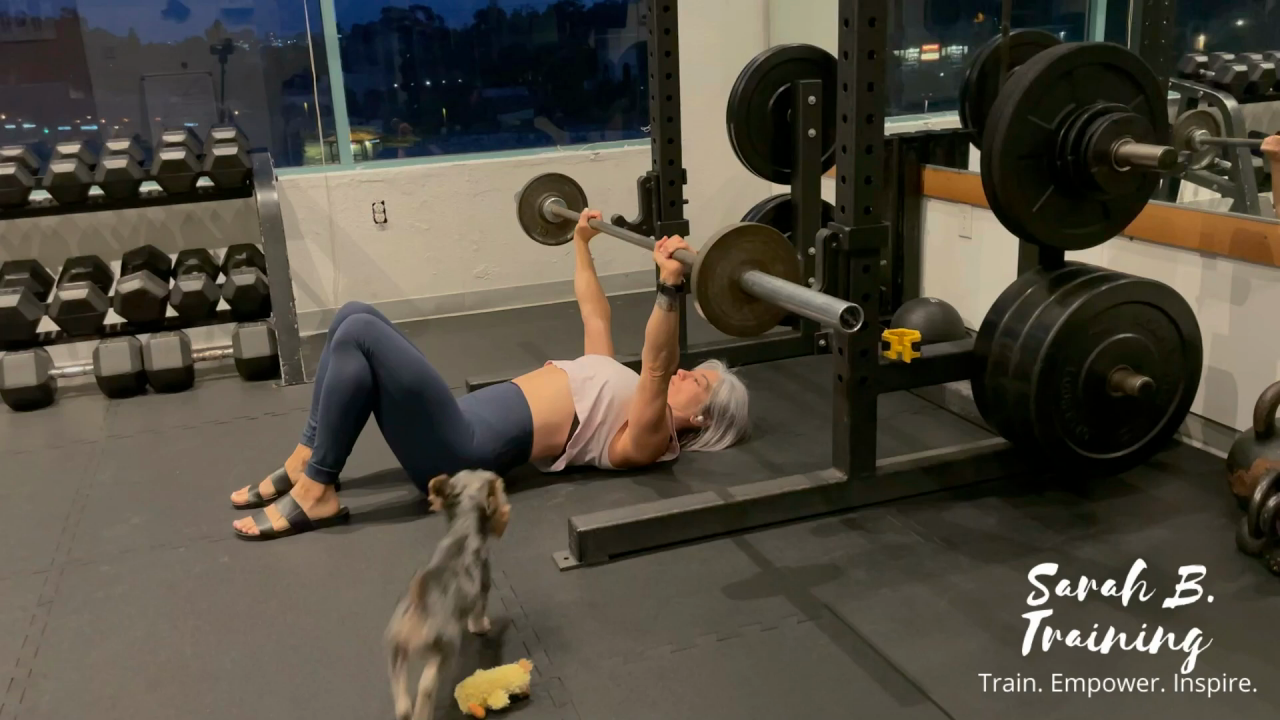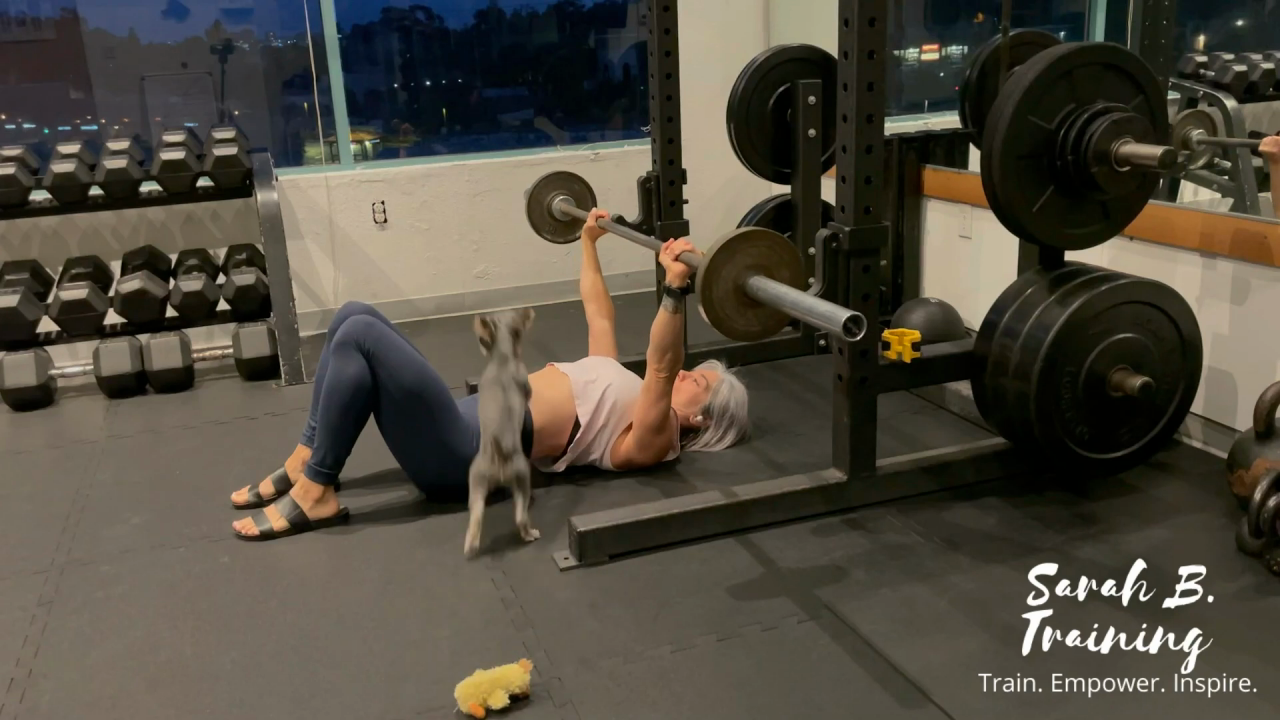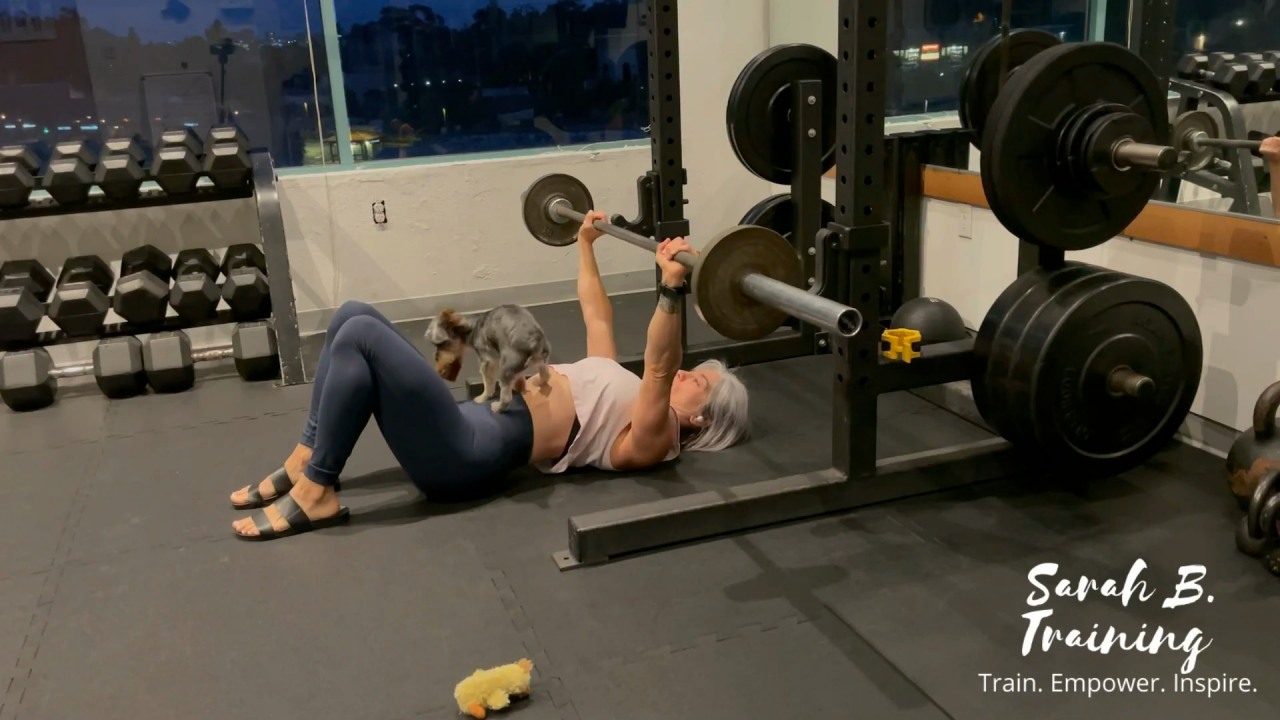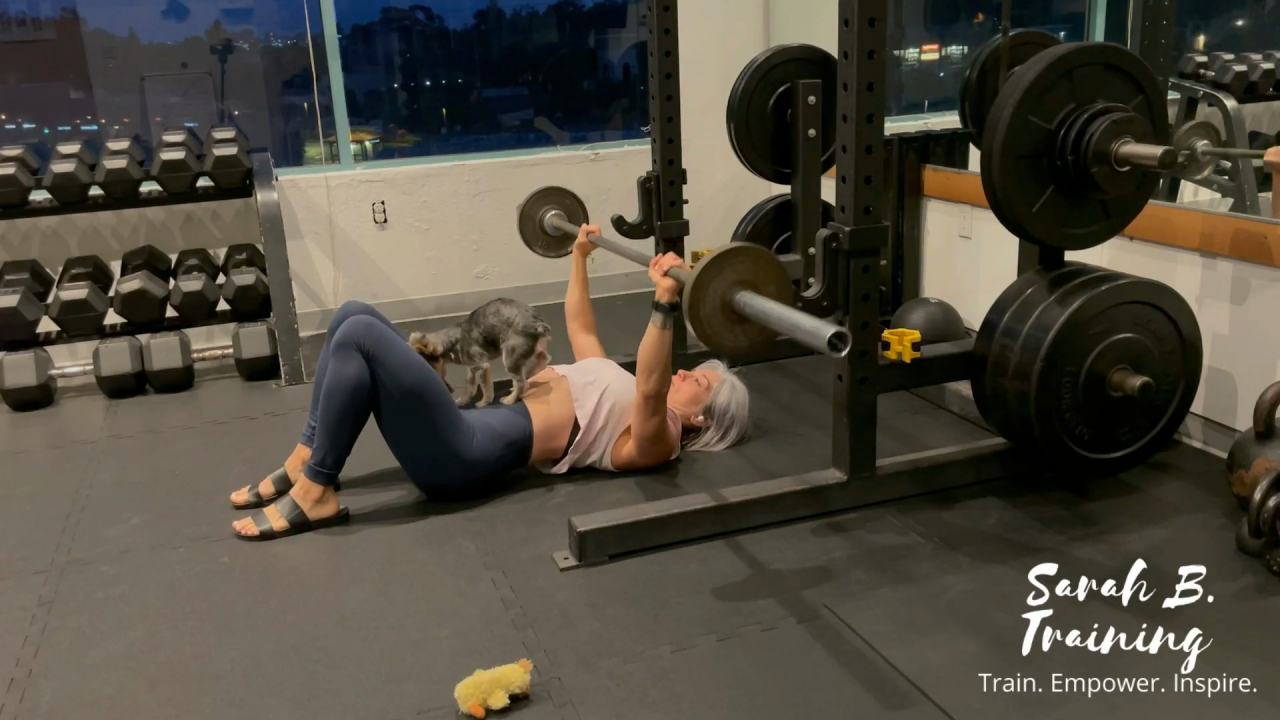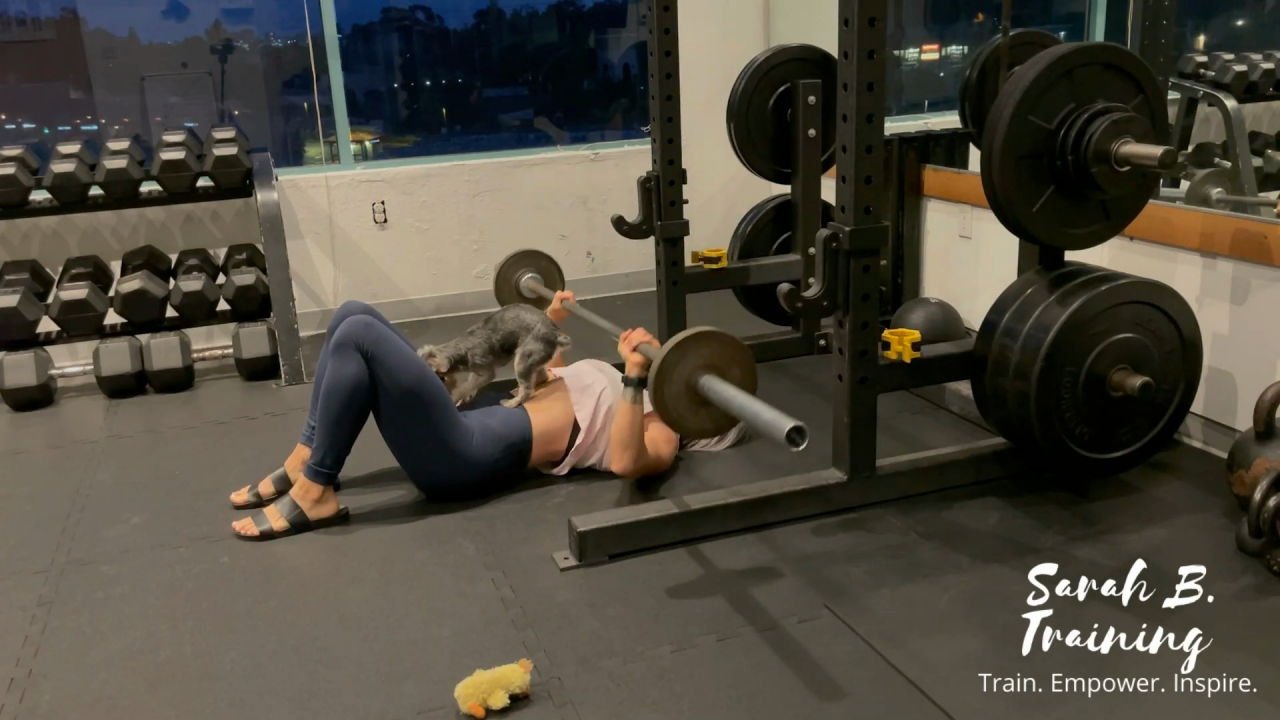
dt=0.4s
person 1, frame 1
left shoulder: (648, 437)
right shoulder: (620, 388)
left elbow: (656, 368)
right elbow: (594, 315)
left wrist: (669, 285)
right wrist: (581, 243)
left hip: (462, 451)
right hip: (461, 424)
left knee: (360, 332)
right knee: (355, 316)
left ankle: (315, 493)
right ankle: (305, 461)
person 1, frame 2
left shoulder: (652, 438)
right shoulder: (622, 388)
left elbow: (663, 368)
right elbow: (600, 315)
left wrist: (676, 287)
right wrist: (589, 242)
left hip: (463, 452)
right hip: (463, 423)
left knee: (359, 335)
right knee: (354, 317)
left ankle: (315, 494)
right ankle: (304, 462)
person 1, frame 3
left shoulder: (653, 437)
right shoulder: (625, 394)
left elbow: (660, 367)
right elbow: (597, 316)
left wrist: (672, 287)
right wrist: (586, 244)
left hip: (465, 454)
right hip: (465, 421)
left knee: (360, 335)
right knee: (354, 316)
left ankle: (315, 493)
right ankle: (304, 462)
person 1, frame 4
left shoulder: (657, 439)
right shoulder: (622, 386)
left elbow: (650, 392)
right elbow: (578, 328)
left wrist: (666, 302)
right wrist: (579, 257)
left hip: (464, 454)
right hip: (468, 420)
left knee: (360, 334)
right knee: (353, 316)
left ankle: (314, 495)
right ankle: (303, 463)
person 1, frame 5
left shoulder: (659, 438)
right shoulder: (643, 404)
left elbow: (624, 460)
left wrist: (636, 377)
right wrist: (554, 322)
left hip: (470, 455)
right hip: (469, 422)
left knee: (359, 337)
right knee: (353, 317)
left ankle: (314, 495)
right ankle: (304, 466)
